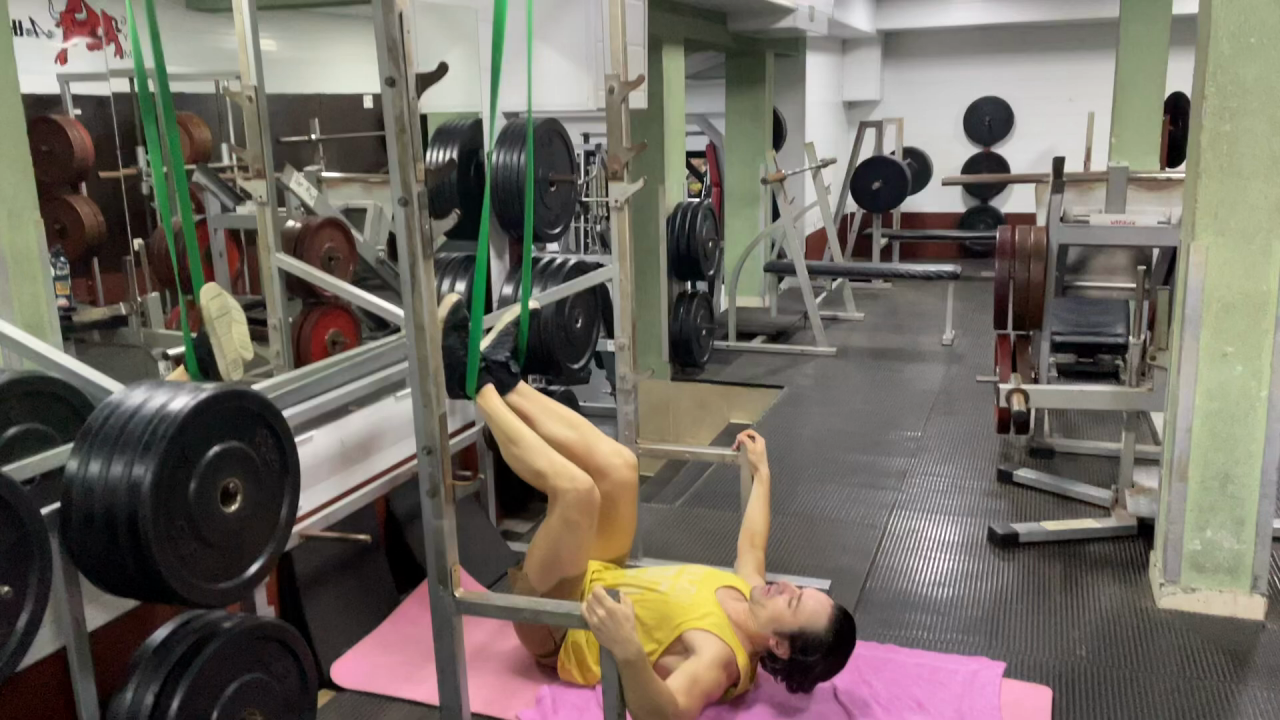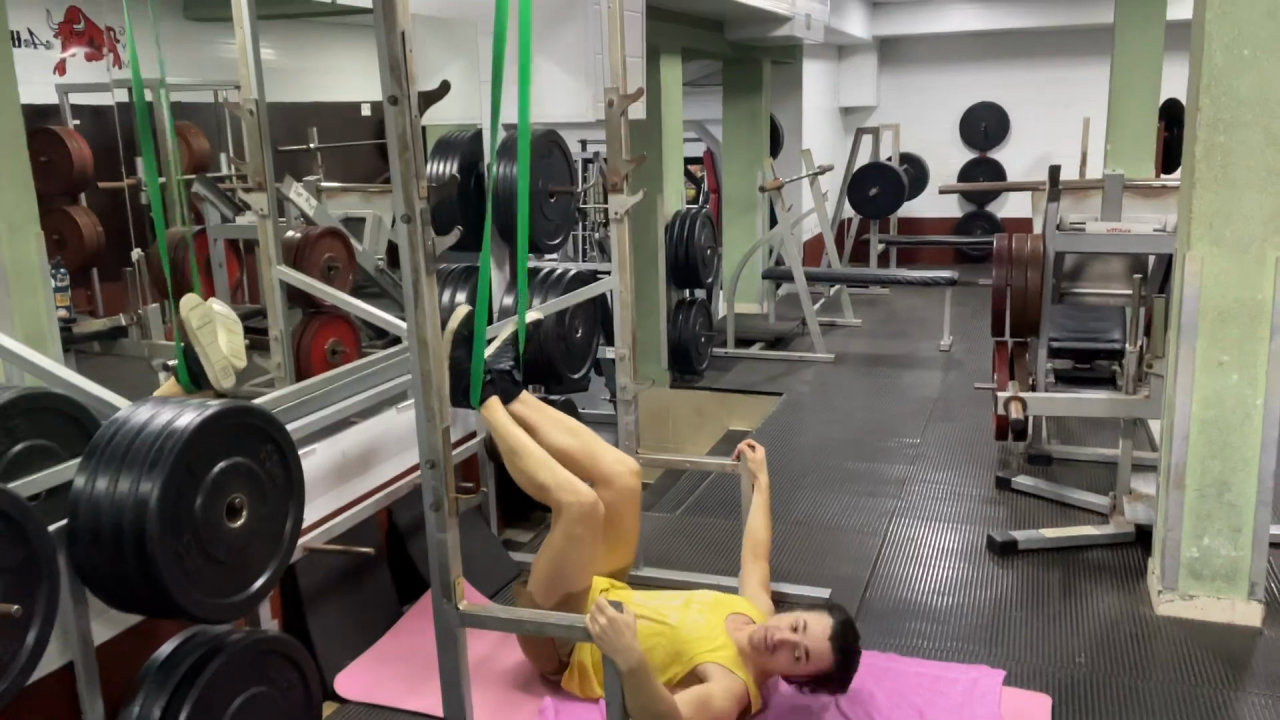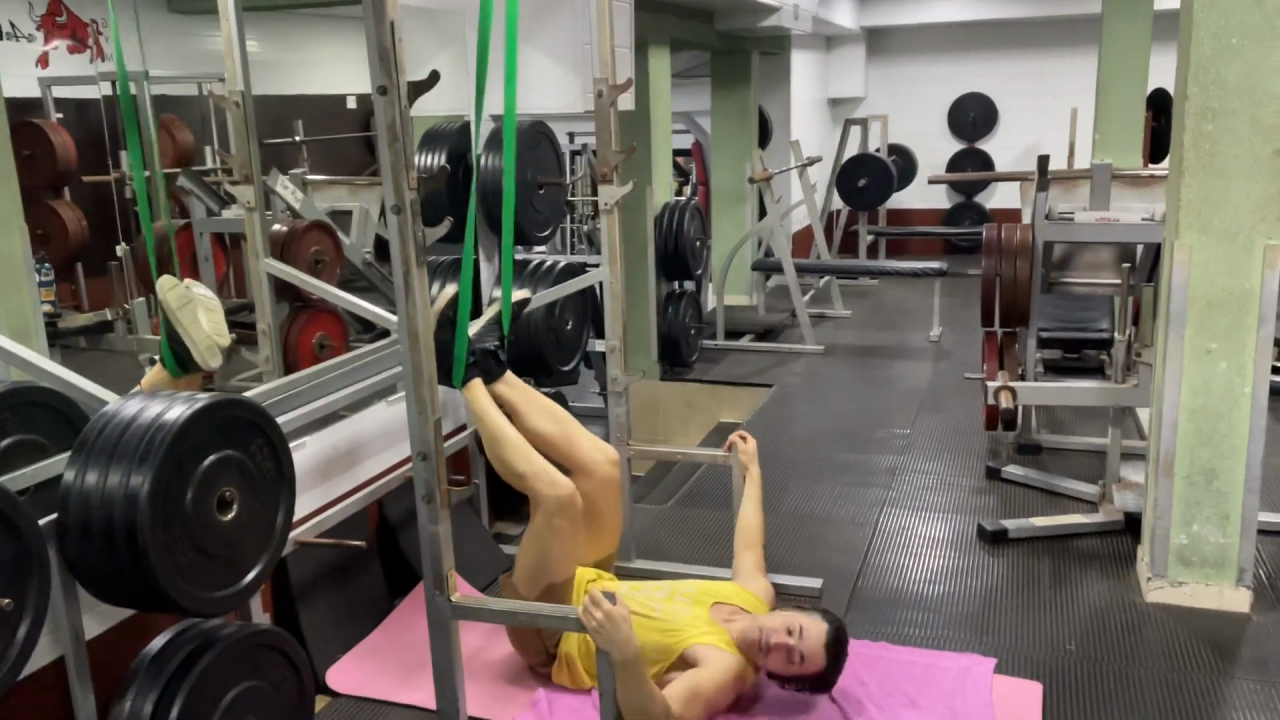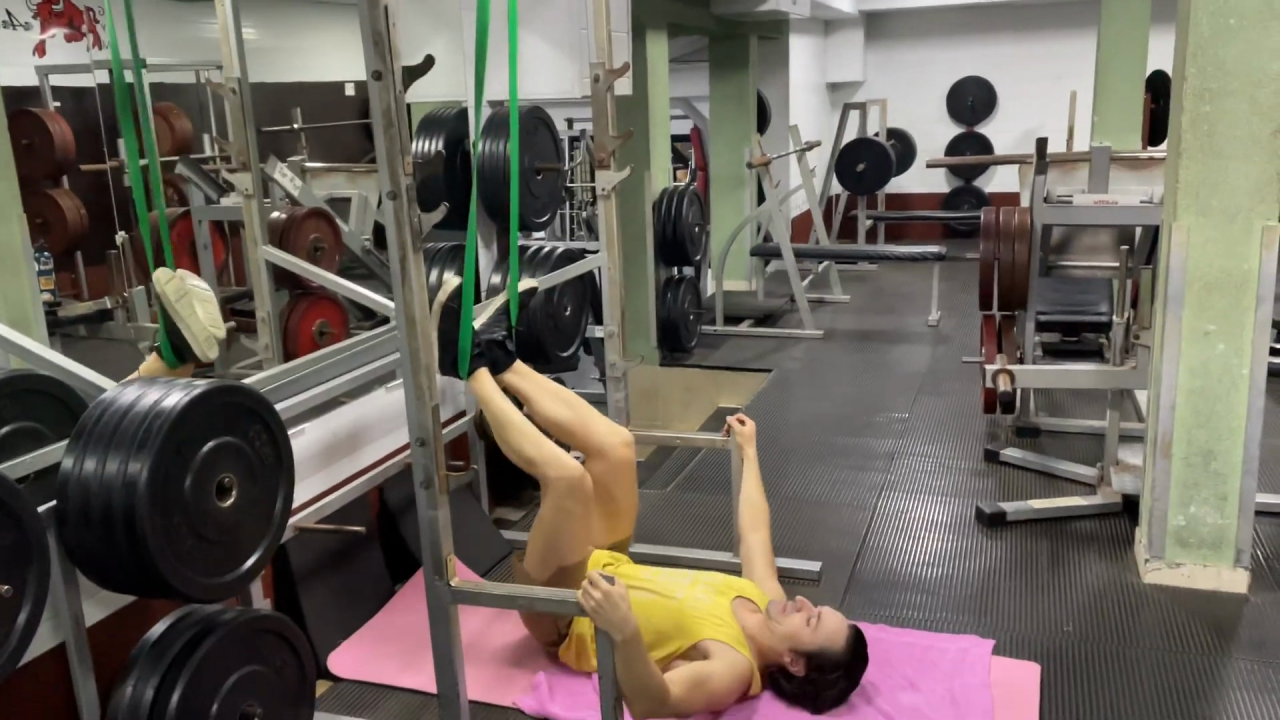
dt=0.3s
person 1, frame 1
left shoulder: (718, 655)
right shoulder: (748, 597)
right elbow: (752, 548)
left wrist: (629, 651)
right wrist: (761, 472)
left hip: (556, 631)
right hip: (593, 580)
left knee: (576, 486)
right knee: (618, 465)
left ankle: (480, 383)
right ankle: (502, 378)
person 1, frame 2
right shoulder: (759, 617)
right elbow: (755, 561)
left wrist: (629, 660)
right wrist: (761, 482)
left hip: (561, 646)
right hip: (601, 596)
left knee: (579, 502)
right knee: (622, 476)
left ankle: (484, 394)
right ankle: (505, 387)
person 1, frame 3
left shoulder: (726, 670)
right shoulder: (755, 601)
right elbow: (749, 549)
left wrist: (625, 651)
right wrist: (752, 471)
left hip: (553, 639)
right hip: (586, 586)
left knee: (556, 492)
right knee: (600, 463)
left ankle: (469, 378)
right ankle: (488, 369)
person 1, frame 4
left shoulder: (734, 667)
right shoulder: (768, 603)
right elbow: (755, 533)
left wrist: (623, 631)
right wrist: (749, 453)
left hip: (564, 618)
right hip: (601, 569)
left knee: (566, 476)
right knee: (616, 446)
left ankle: (476, 367)
right ankle: (497, 357)
